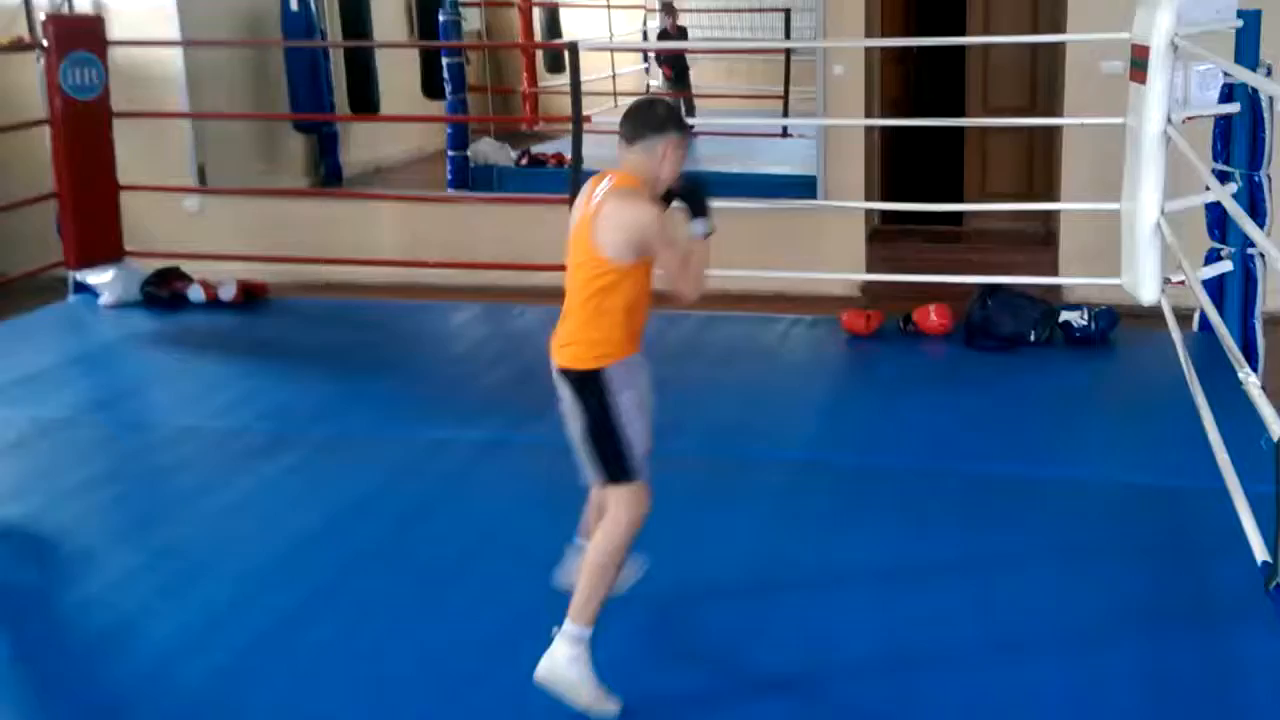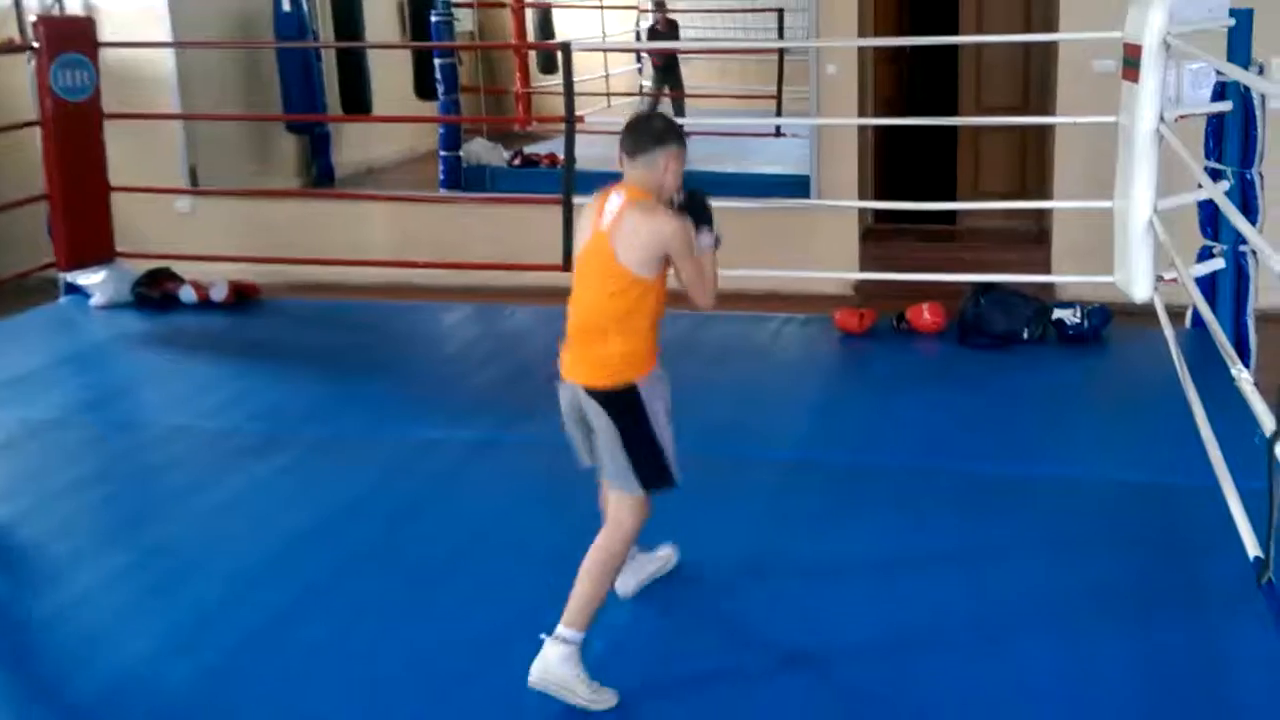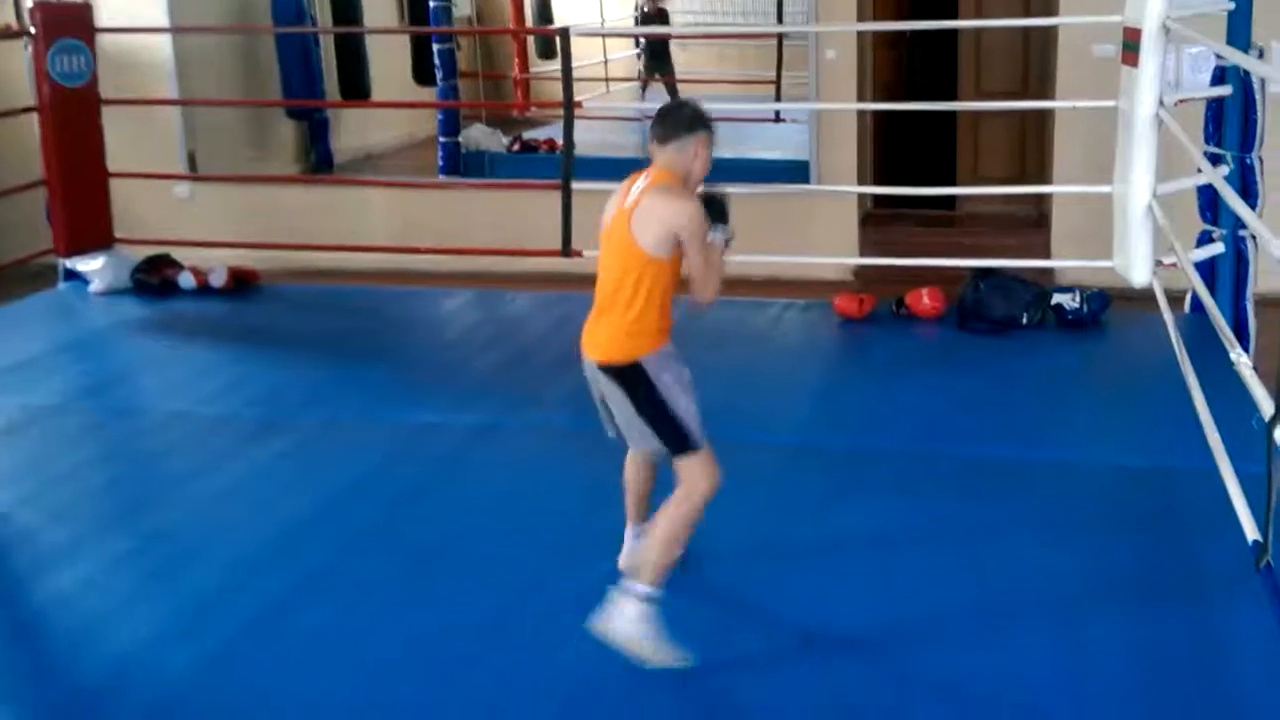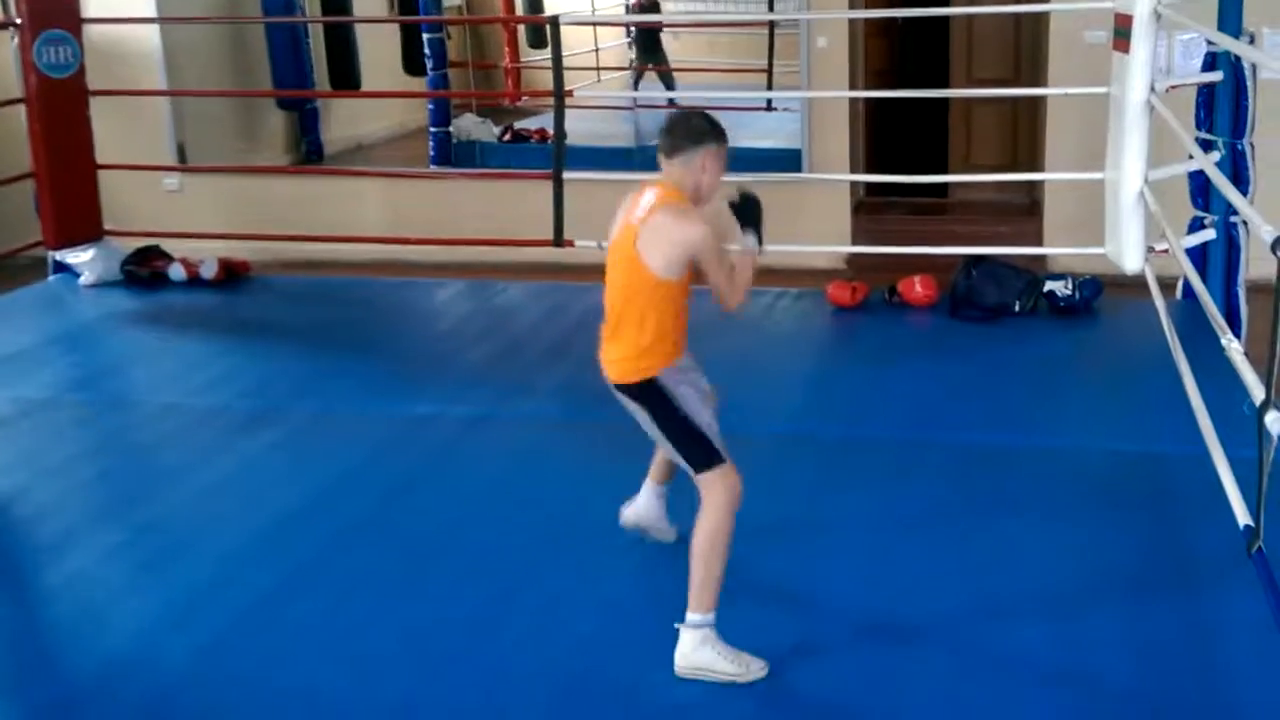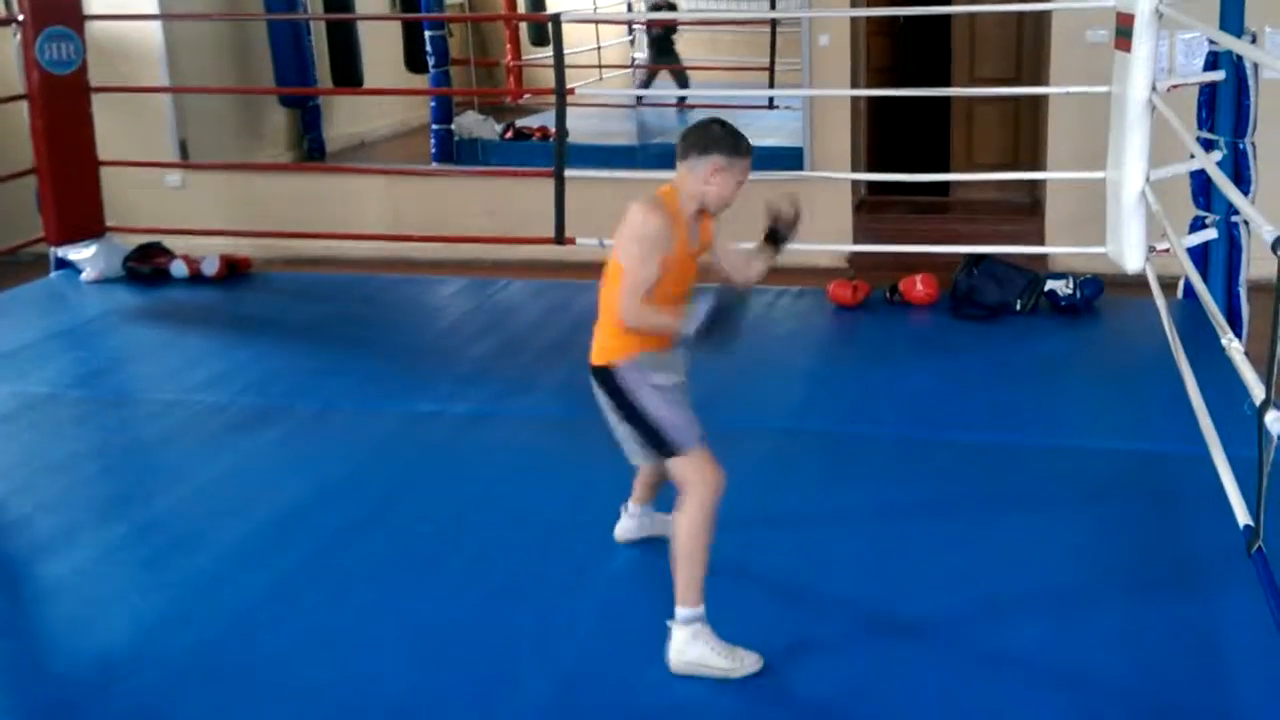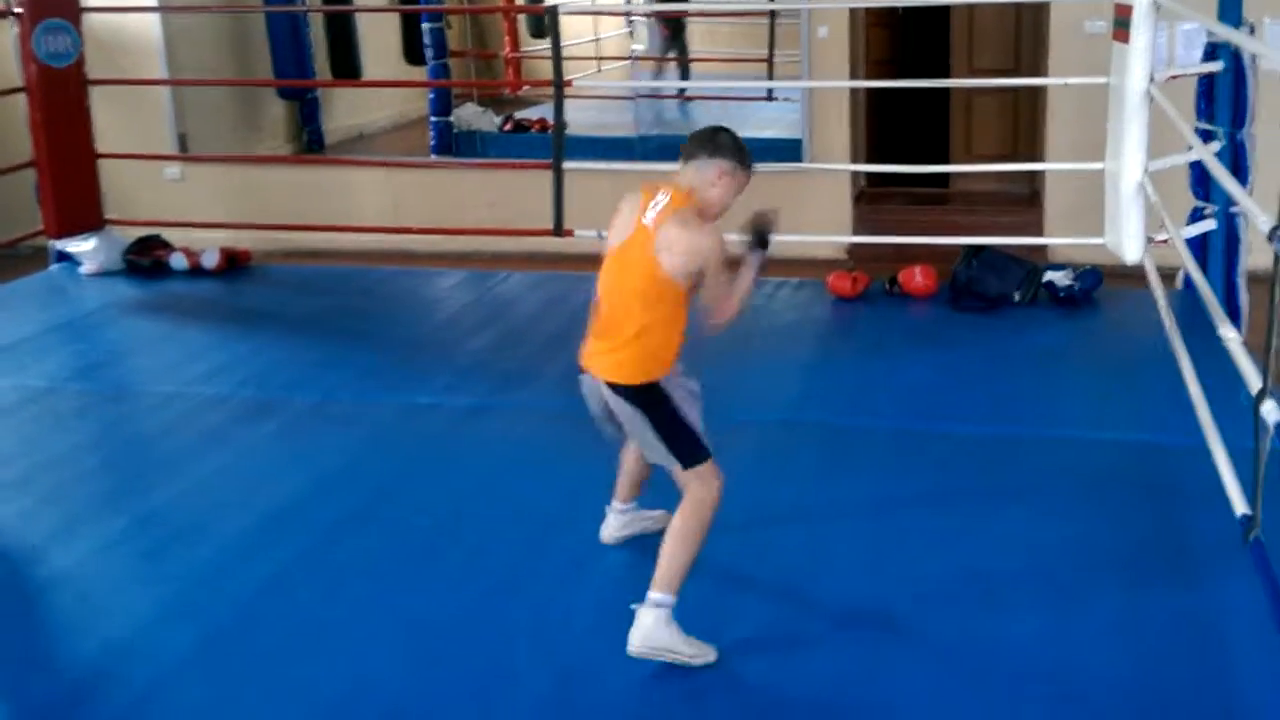
dt=0.2s
person 1, frame 1
left shoulder: (595, 188)
right shoulder: (643, 212)
right elbow: (689, 288)
right wrist: (698, 219)
left hip: (572, 354)
right hip: (604, 364)
left knee: (611, 473)
right knee: (628, 506)
left ankle: (586, 561)
right ankle: (568, 652)
person 1, frame 2
left shoulder: (596, 206)
right shoulder: (667, 222)
right elbow: (704, 297)
right wrist: (704, 230)
left hip: (576, 370)
right hip: (623, 379)
left knee: (617, 470)
right knee: (637, 512)
left ankle: (627, 567)
right ankle: (560, 652)
person 1, frame 3
left shoulder: (635, 190)
right shoulder: (683, 209)
right elbow: (705, 292)
right wrist: (718, 232)
left hip: (600, 345)
right hip: (633, 355)
left knee: (643, 442)
right knee: (701, 475)
left ankle: (638, 547)
right ankle: (632, 606)
person 1, frame 4
left shoulder: (637, 202)
right shoulder: (686, 227)
right elbow: (733, 298)
left wrist: (724, 218)
right wrist: (745, 230)
left hip: (645, 359)
right hip: (649, 372)
left knee: (689, 433)
right knee: (723, 490)
left ankle: (647, 504)
right ankle: (697, 641)
person 1, frame 5
left shoulder: (697, 219)
right shoulder: (649, 213)
left elbow: (742, 273)
right elbow: (626, 311)
left wrist: (775, 239)
right wrist: (695, 320)
left hip: (651, 356)
right hip: (625, 364)
left knee: (674, 439)
right knee: (704, 481)
left ankle: (636, 516)
right ankle: (690, 634)
person 1, frame 6
left shoulder: (636, 202)
right shoulder: (701, 236)
right elbow: (723, 311)
right wrist: (755, 252)
left hip: (597, 368)
right hip: (641, 373)
left knee: (649, 436)
right knee: (704, 487)
left ankle: (621, 515)
right ankle: (654, 621)
